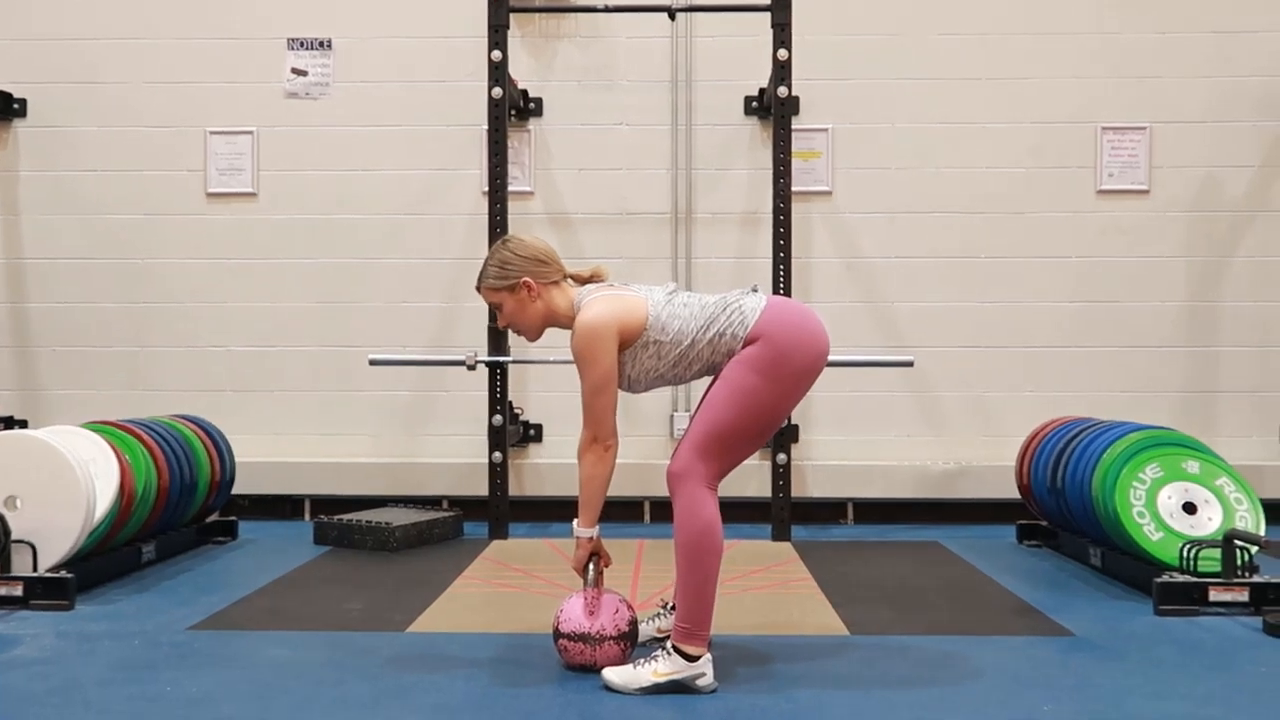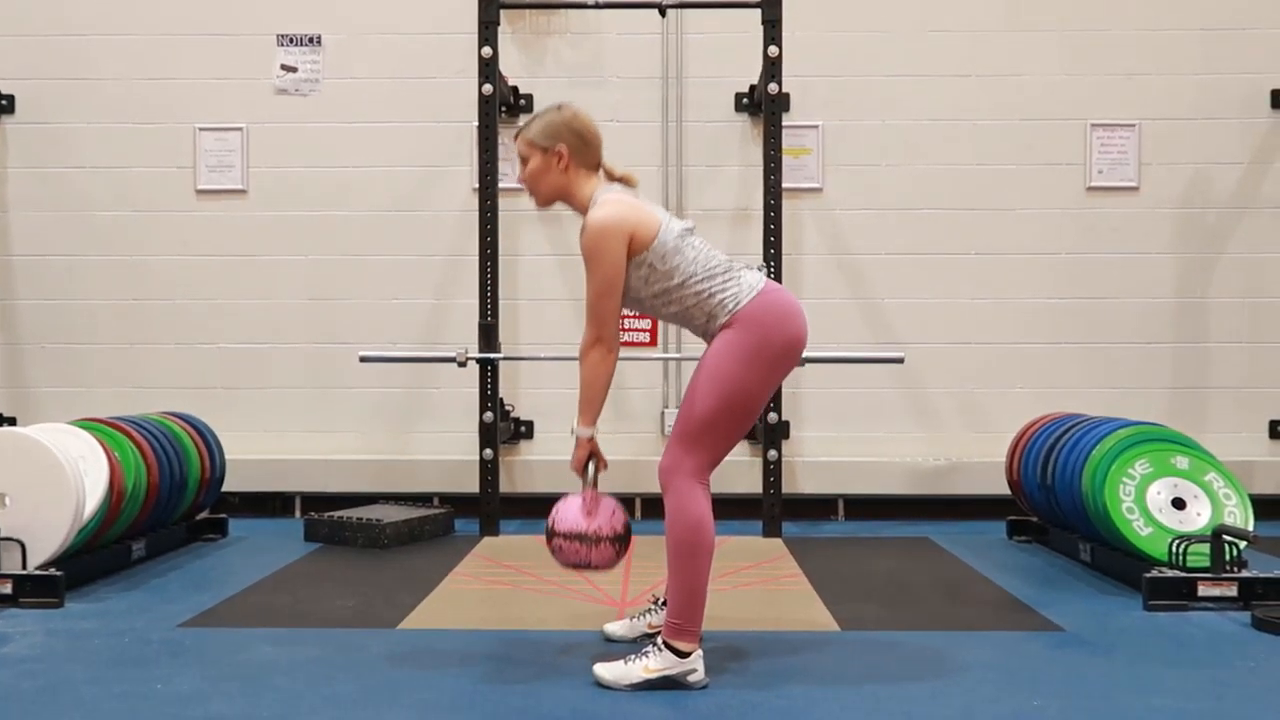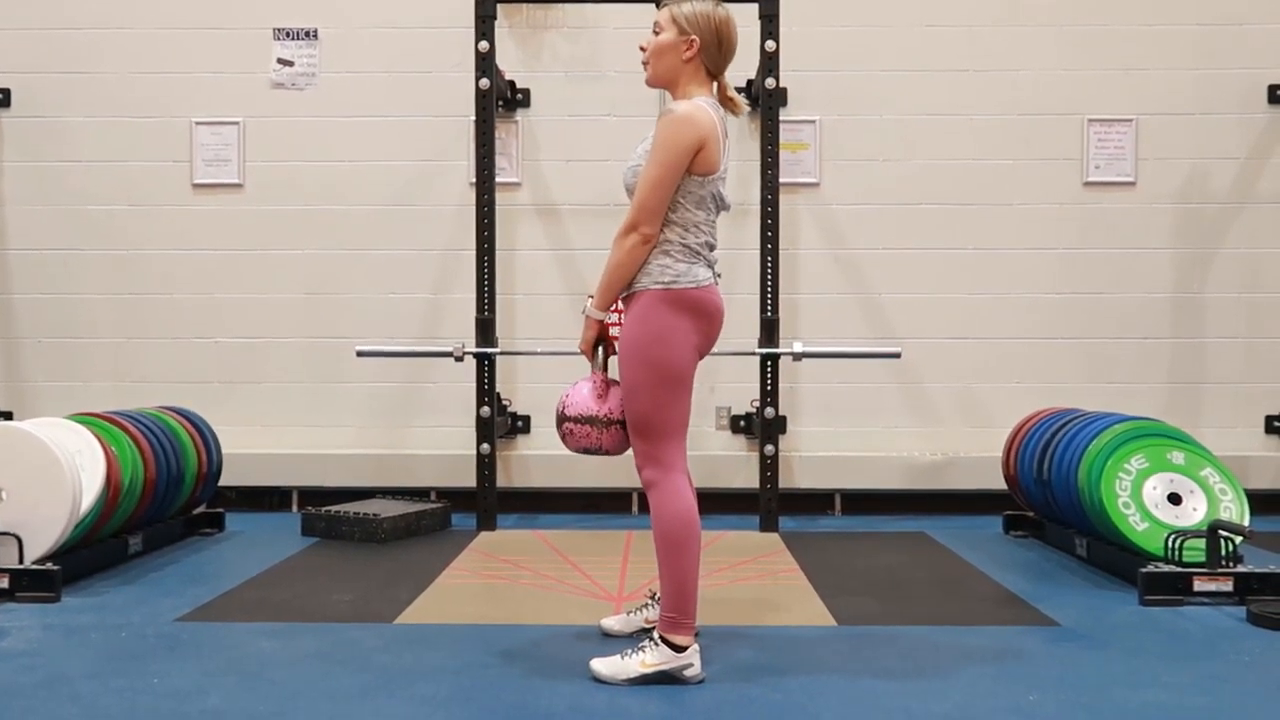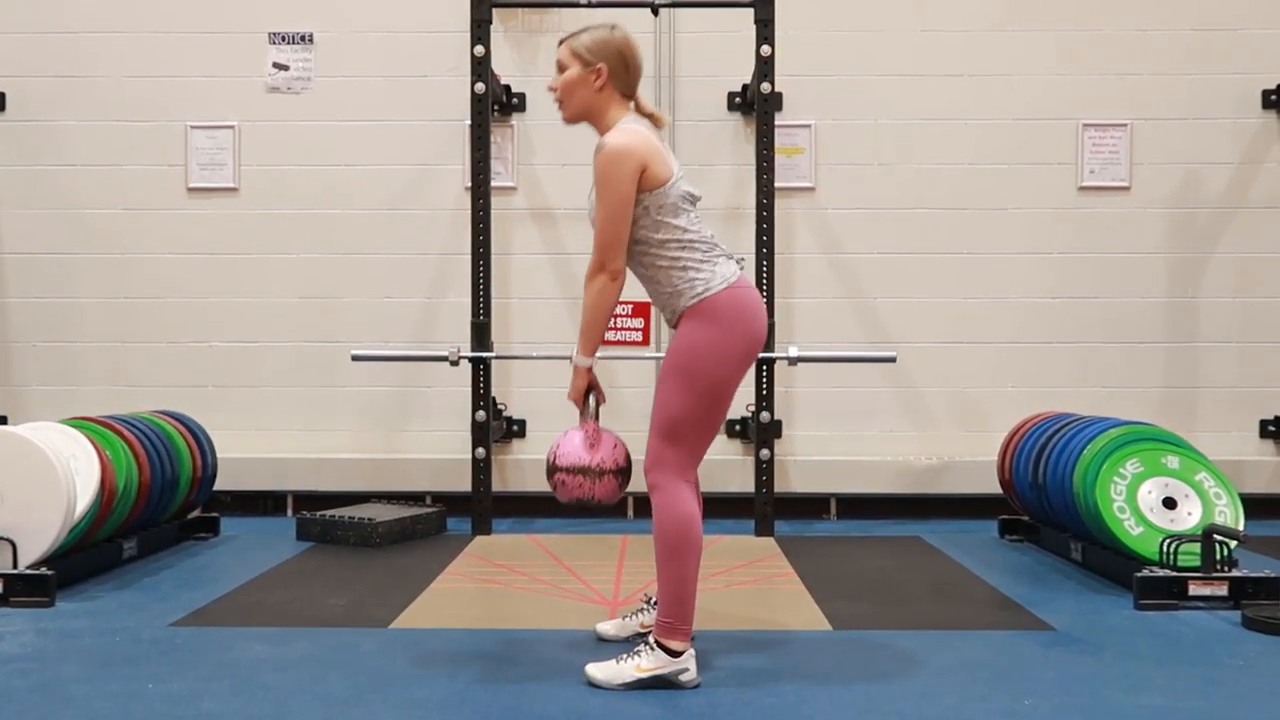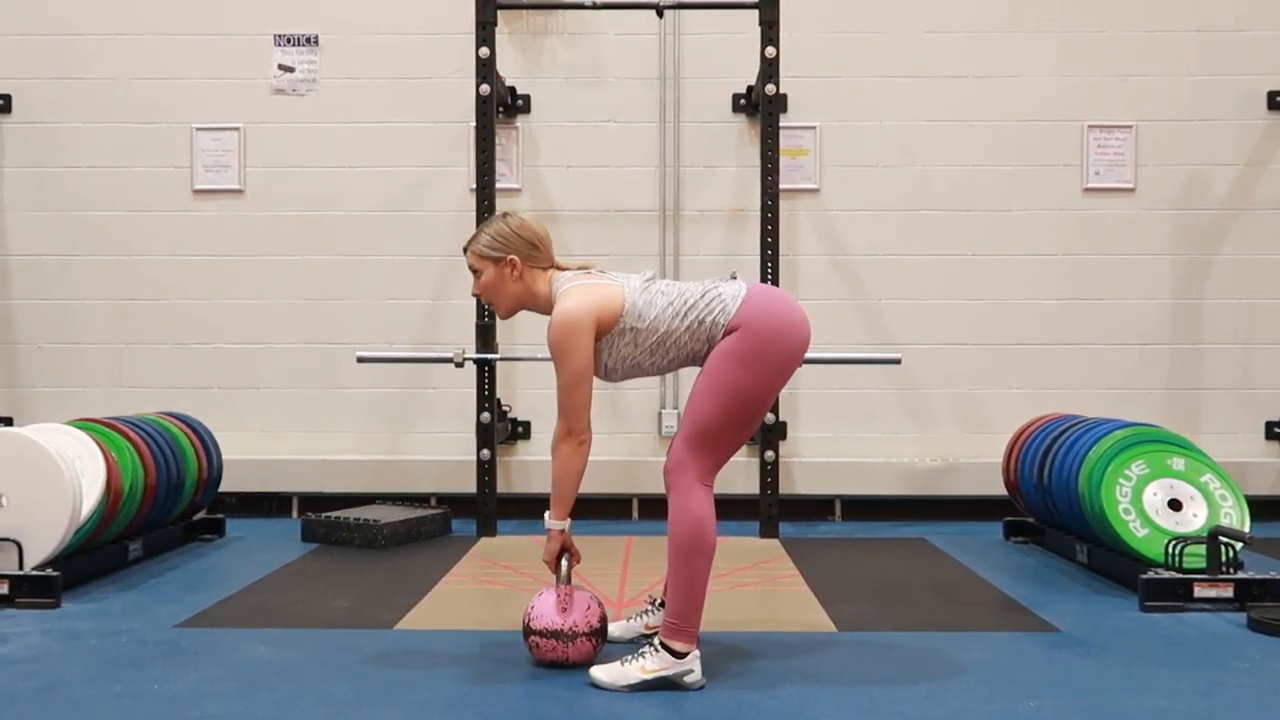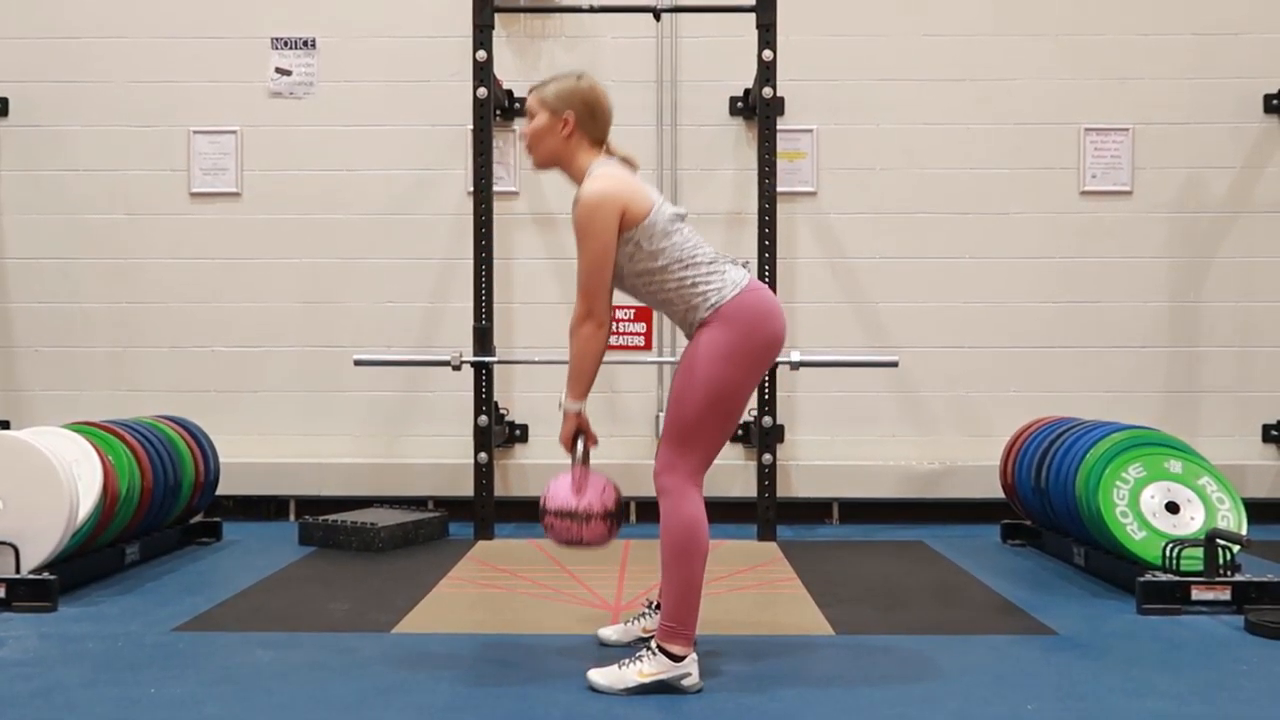
dt=0.7s
person 1, frame 1
left shoulder: (592, 322)
right shoulder: (595, 304)
left elbow: (600, 443)
right elbow: (596, 439)
left wrist: (585, 531)
right wrist: (589, 528)
left hip: (783, 340)
right hip: (779, 335)
left knee: (691, 477)
right knee: (692, 474)
left ankle: (689, 656)
right ankle: (685, 610)
person 1, frame 2
left shoulder: (604, 218)
right shoulder: (613, 204)
left elbow: (600, 340)
right elbow: (603, 334)
left wrist: (584, 432)
right wrist: (589, 429)
left hip: (756, 324)
right hip: (756, 318)
left knee: (683, 474)
right knee: (682, 471)
left ankle: (681, 651)
right ankle: (676, 608)
person 1, frame 3
left shoulder: (685, 116)
right shoulder: (701, 117)
left elbow: (640, 231)
left wrist: (595, 310)
right wrist: (612, 308)
left hip: (665, 304)
right hip: (681, 301)
left knee: (660, 469)
right knee: (662, 464)
left ankle: (677, 644)
right ankle: (671, 604)
person 1, frame 4
left shoulder: (618, 146)
right shoulder: (629, 138)
left elbow: (605, 272)
right elbow: (610, 269)
left wrist: (582, 363)
right wrist: (587, 361)
left hip: (717, 317)
right hip: (724, 311)
left knee: (668, 472)
right knee: (672, 467)
left ankle: (671, 650)
right ankle: (667, 609)
person 1, frame 5
left shoulder: (570, 313)
right shoulder: (574, 291)
left elbow: (575, 437)
right elbow: (568, 430)
left wrist: (557, 523)
right wrist: (559, 519)
left hip: (760, 330)
right hip: (763, 321)
left knee: (687, 474)
right knee: (688, 471)
left ankle: (677, 652)
right ankle: (673, 606)
person 1, frame 6
left shoulder: (598, 193)
right shoulder: (607, 181)
left elbow: (591, 319)
right elbow: (597, 313)
left wrist: (573, 409)
right wrist: (580, 403)
left hip: (736, 321)
right hip: (737, 314)
left knee: (676, 478)
right knee: (677, 475)
left ankle: (674, 655)
right ankle: (668, 610)
